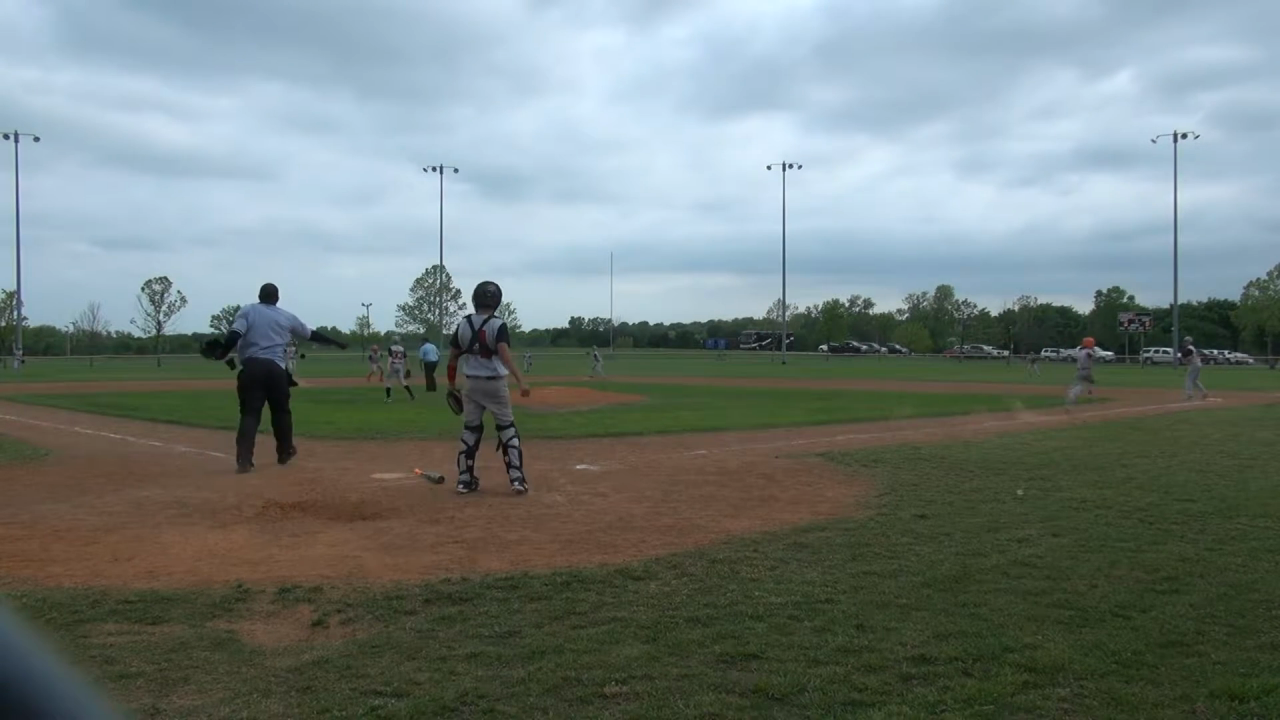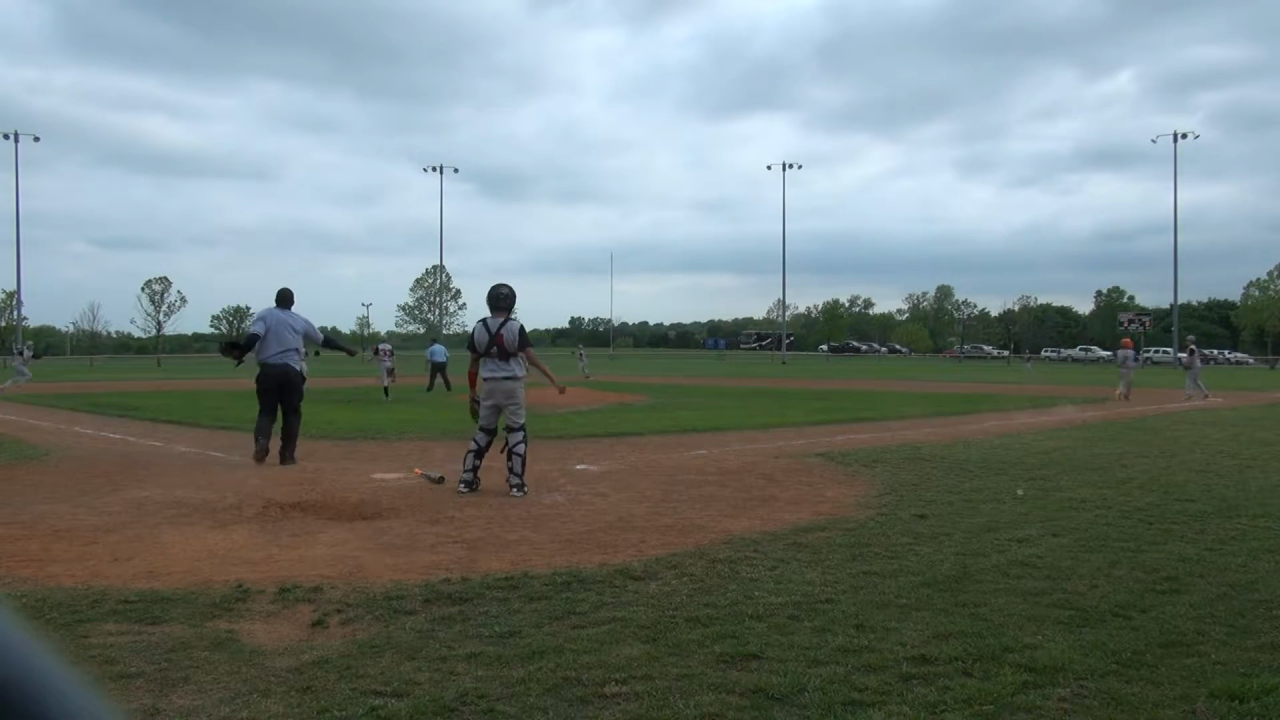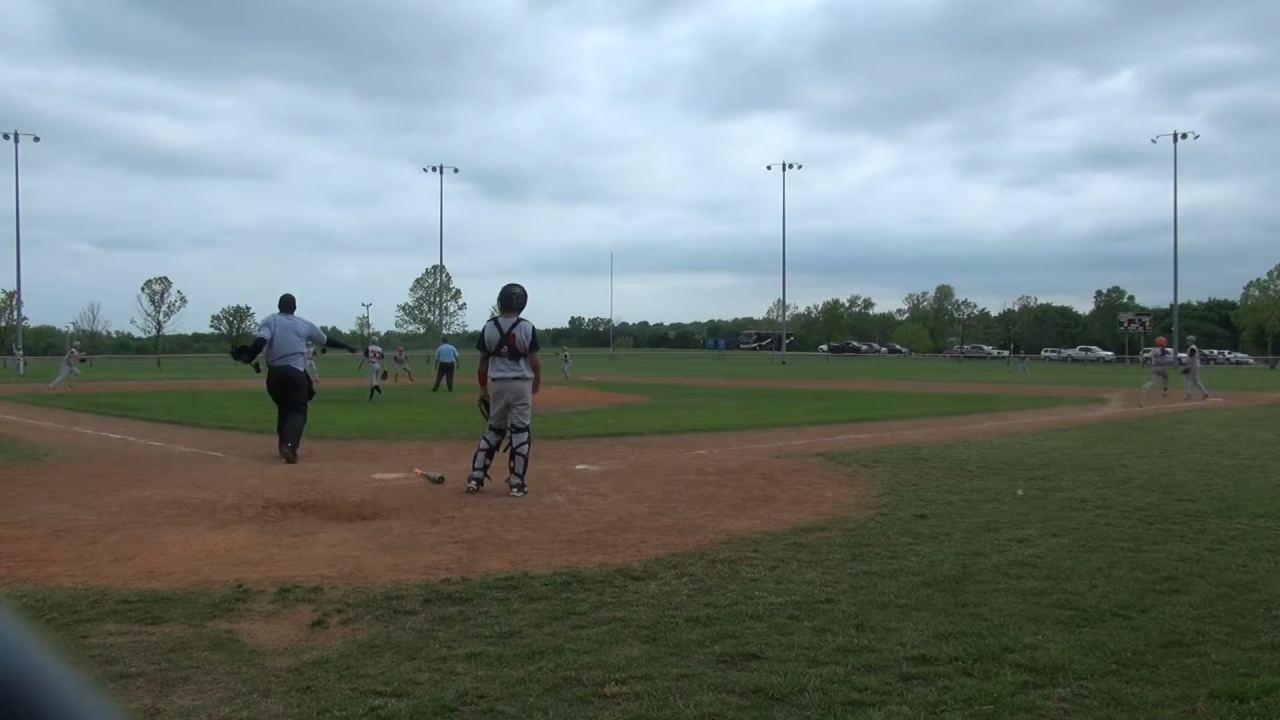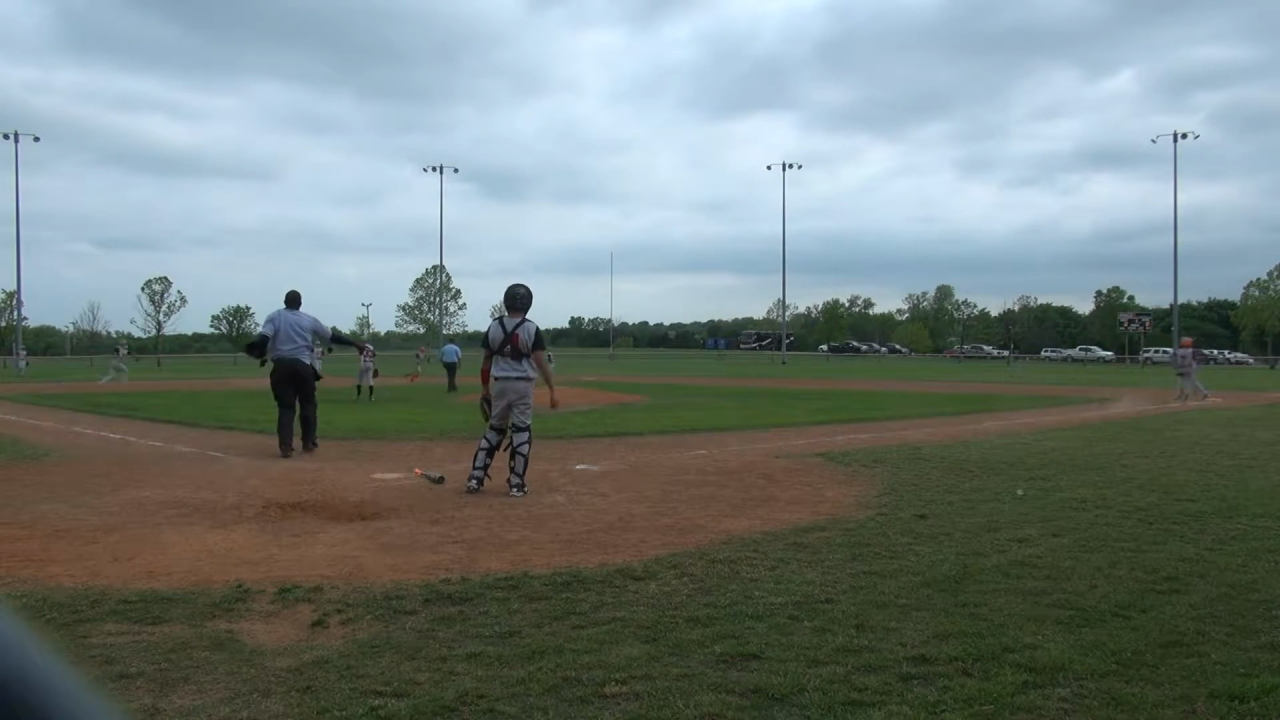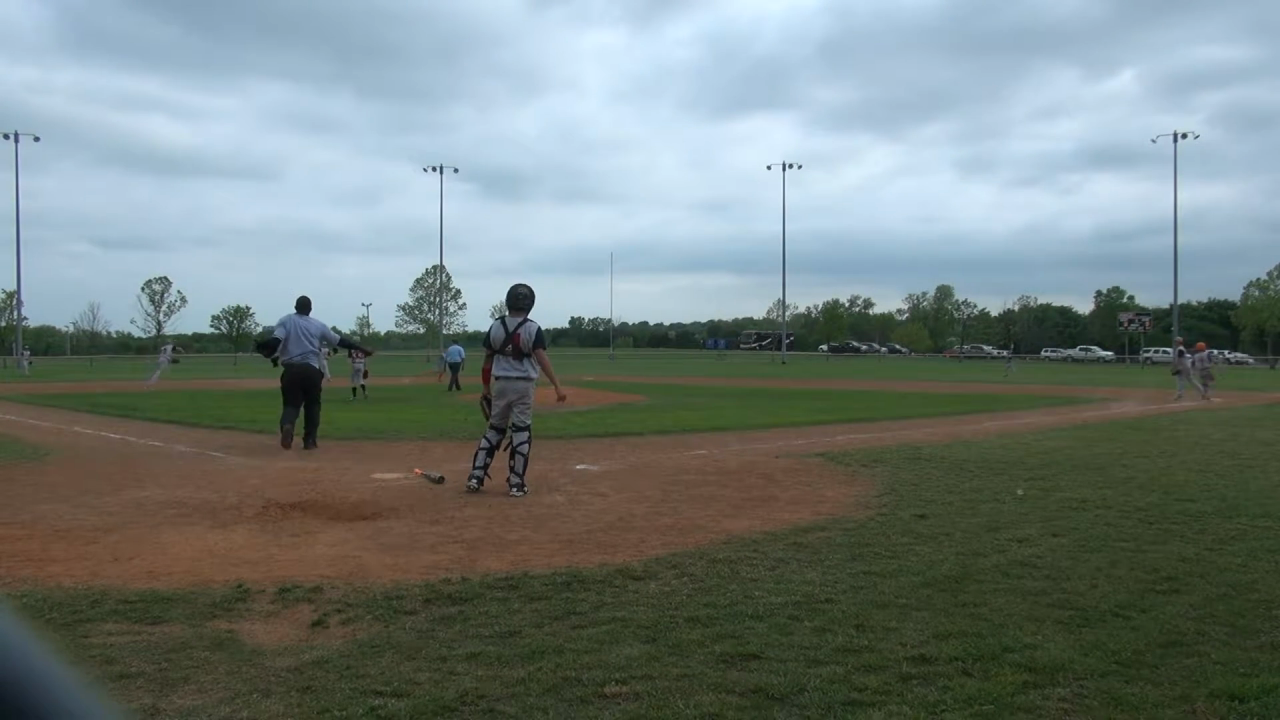
dt=0.3s
person 1, frame 1
left shoulder: (463, 325)
right shoulder: (498, 325)
left elbow: (453, 357)
right elbow: (504, 354)
left wrist: (451, 383)
right wrist: (521, 381)
left hip: (471, 384)
right hip: (495, 383)
left knee: (470, 430)
right knee: (507, 429)
left ankle: (464, 480)
right ankle: (516, 479)
person 1, frame 2
left shoulder: (479, 328)
right shoulder: (516, 327)
left elbow: (473, 362)
right elbow: (531, 358)
left wrist: (472, 390)
right wrist: (553, 380)
left hip: (489, 385)
right hip: (512, 385)
left knee: (483, 431)
right knee: (516, 432)
left ankle: (467, 479)
right ankle: (516, 483)
person 1, frame 3
left shoulder: (489, 328)
right shoulder: (527, 328)
left elbow: (483, 361)
right elbow: (534, 361)
left wrist: (483, 388)
right wrist: (536, 383)
left hip: (497, 385)
right hip: (521, 385)
left knee: (493, 430)
right knee: (520, 432)
left ankle: (476, 478)
right ankle: (517, 483)
person 1, frame 4
left shoulder: (494, 327)
right shoulder: (531, 329)
left elbow: (486, 359)
right elbow: (541, 362)
left wrist: (485, 387)
right wrist: (552, 390)
left hip: (499, 385)
right hip: (522, 386)
left knee: (494, 429)
right knee: (521, 432)
left ankle: (476, 477)
right ankle: (517, 483)
person 1, frame 5
left shoulder: (495, 326)
right shoulder: (532, 328)
left elbow: (488, 359)
right elbow: (542, 359)
left wrist: (485, 386)
right wrist: (557, 386)
left hip: (500, 384)
right hip: (523, 385)
left knee: (494, 429)
right knee: (521, 432)
left ankle: (476, 476)
right ankle: (516, 483)
person 2, frame 1
left shoulder: (247, 311)
right shoulder: (287, 317)
left elbow: (234, 335)
right elbow: (311, 335)
left wrist: (222, 353)
right wrist: (335, 342)
left hip: (252, 368)
right hip: (276, 369)
left knee: (250, 414)
right knee: (281, 412)
left ankle: (244, 460)
right ankle: (285, 452)
person 2, frame 2
left shoulder: (264, 315)
right shoulder: (301, 321)
left elbow: (253, 337)
right elbow: (323, 340)
left wrist: (240, 354)
right wrist: (345, 349)
left hip: (268, 370)
right hip: (290, 371)
left knee: (267, 412)
right knee: (291, 412)
left ankle: (261, 441)
right ankle: (286, 454)
person 2, frame 3
left shoulder: (269, 321)
right shoulder: (305, 324)
left elbow: (260, 342)
right elbow: (326, 341)
left wrist: (249, 358)
right wrist: (347, 346)
left hip: (275, 373)
right hip: (296, 373)
left knee: (284, 410)
right knee: (297, 412)
left ankle: (284, 445)
right ankle: (289, 446)
person 2, frame 4
left shoulder: (274, 317)
right shoulder: (310, 320)
left elbow: (264, 338)
right elbow: (332, 336)
left wrist: (260, 355)
right wrist: (355, 343)
left hip: (281, 366)
right hip: (302, 366)
left knee: (286, 406)
right knee: (308, 404)
left ankle: (285, 445)
right ankle: (309, 441)
person 2, frame 5
left shoulder: (285, 321)
right shoulder: (318, 325)
left elbow: (275, 341)
right elbow: (340, 341)
left wrist: (270, 354)
right wrist: (360, 349)
left hip: (291, 370)
right hip: (311, 369)
left knee: (291, 404)
right knee: (312, 405)
left ankle: (287, 427)
right ankle: (309, 440)
